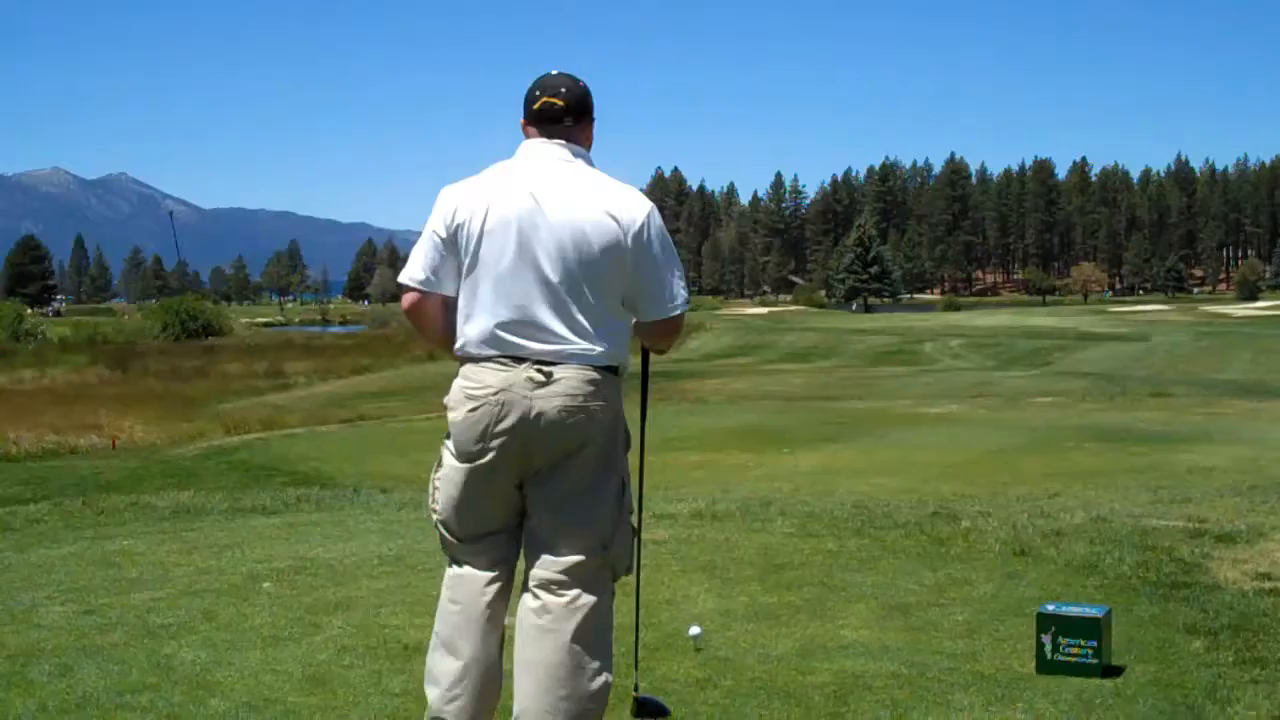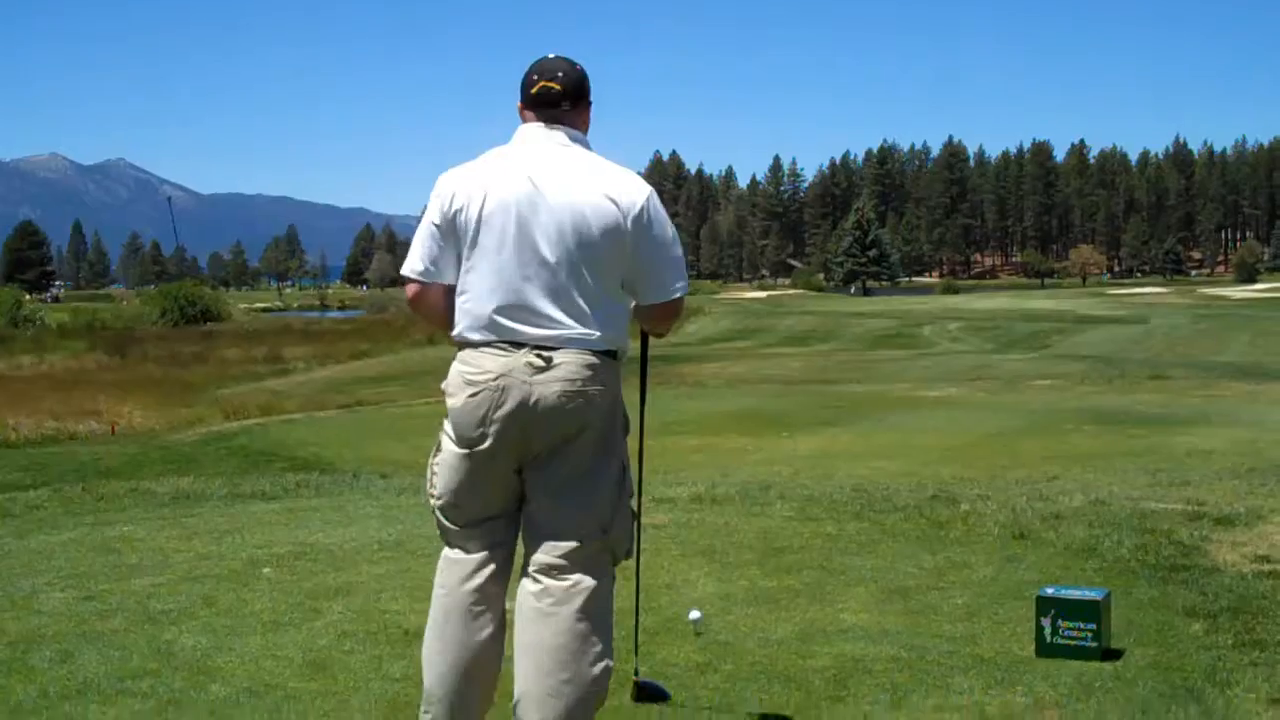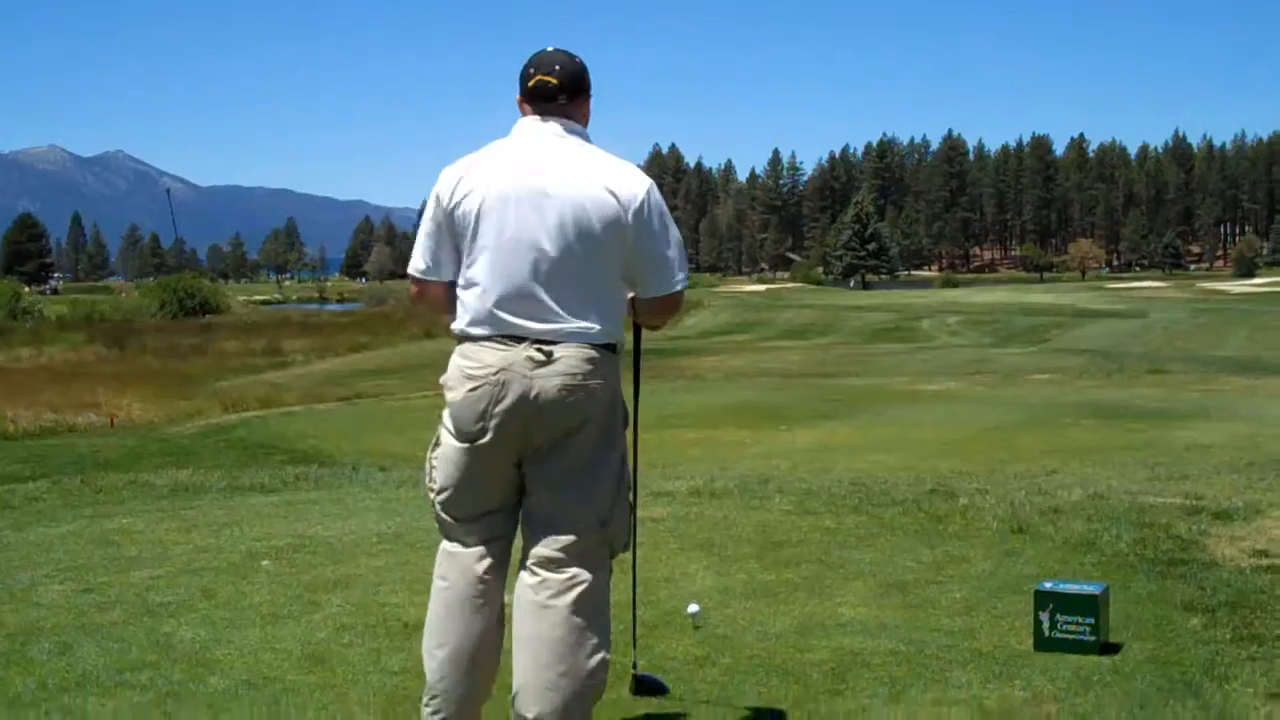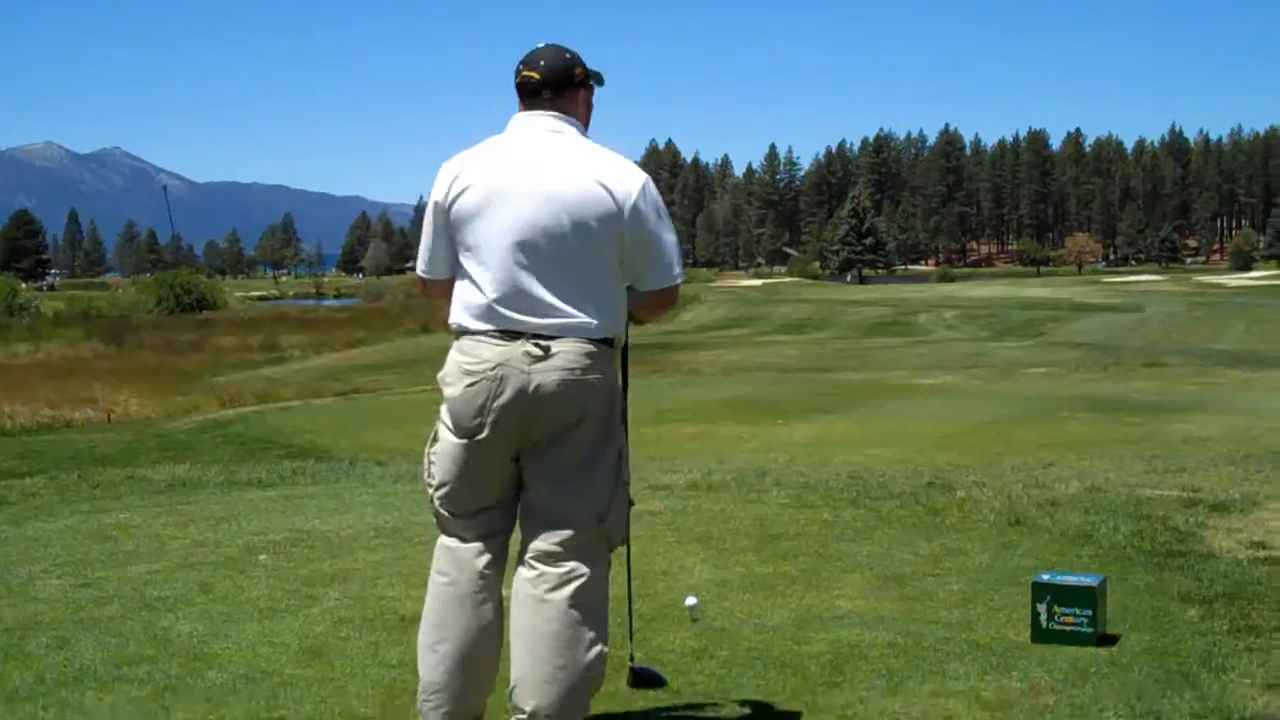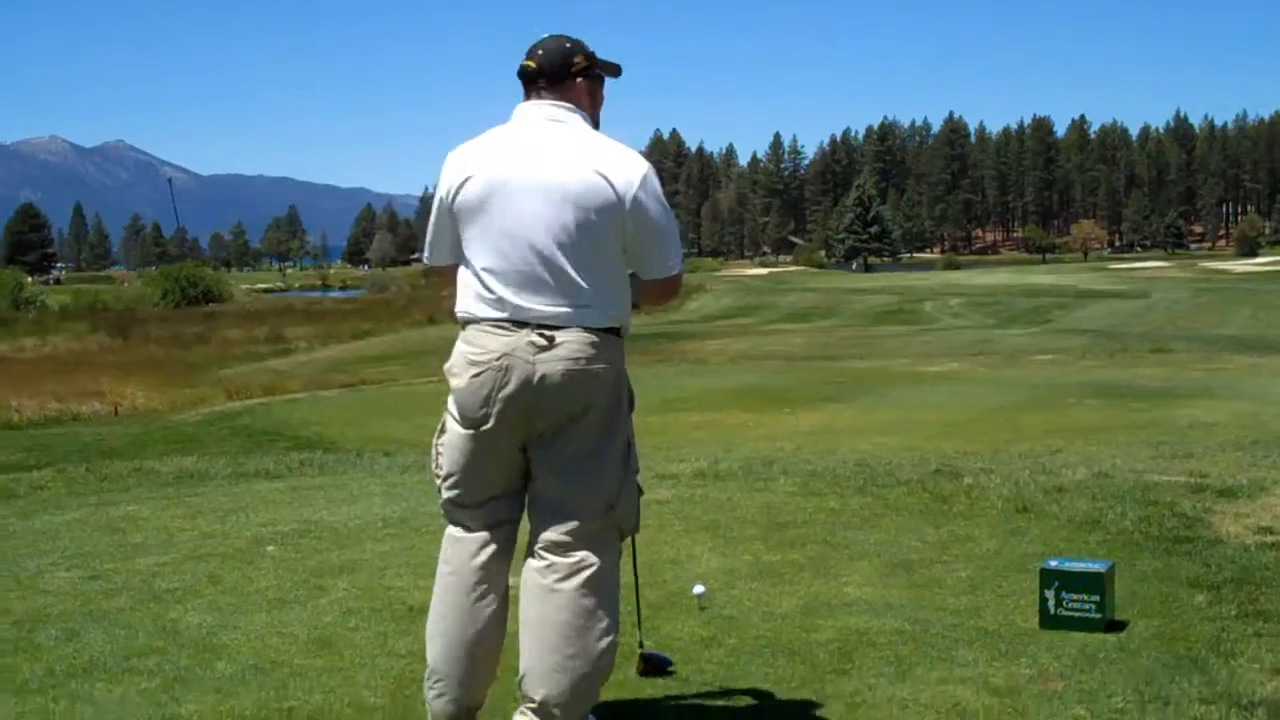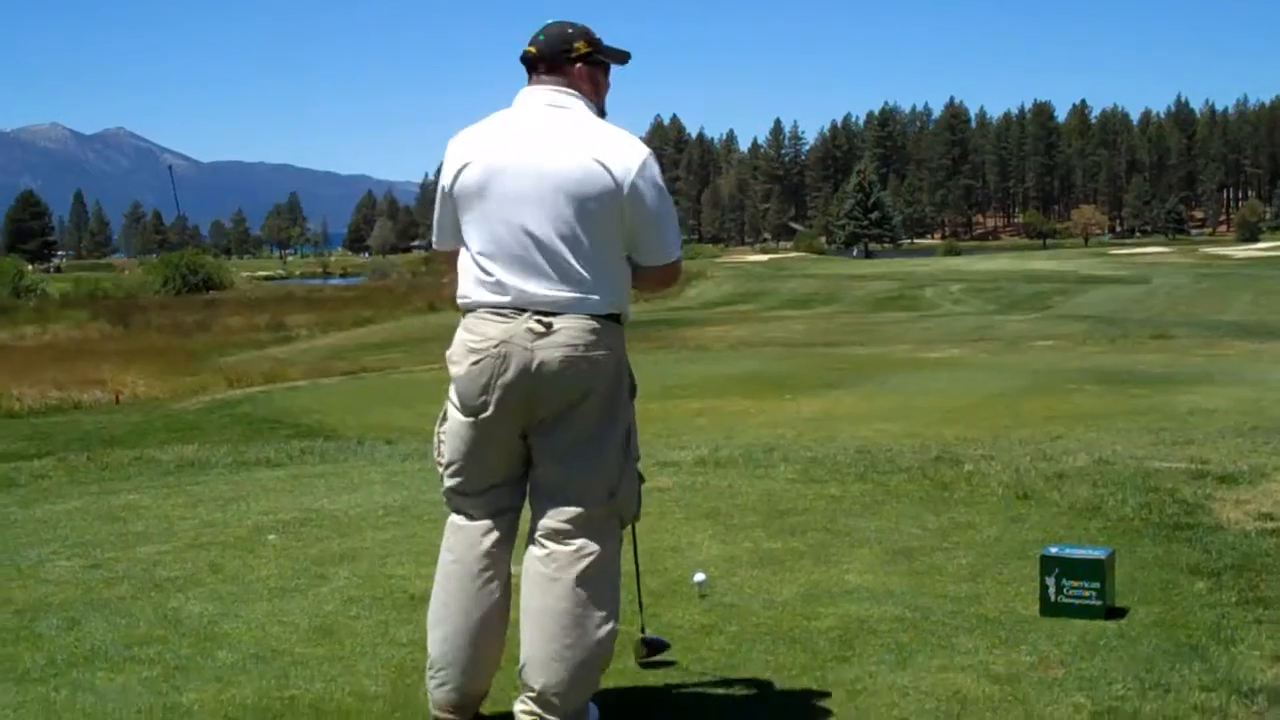
dt=0.1s
person 1, frame 1
left shoulder: (464, 197)
right shoulder: (629, 207)
left elbow: (420, 305)
right elbow: (664, 330)
left hip: (486, 394)
right hip: (580, 400)
left knee: (473, 570)
right knee: (569, 582)
person 1, frame 2
left shoulder: (463, 181)
right shoulder: (627, 189)
left elbow: (423, 295)
right elbow: (664, 311)
left hip: (483, 379)
right hip: (580, 384)
left knee: (470, 555)
right knee: (568, 568)
person 1, frame 3
left shoulder: (462, 175)
right shoulder: (626, 183)
left elbow: (427, 290)
right elbow: (665, 303)
left hip: (482, 371)
right hip: (577, 377)
left knee: (468, 551)
right knee: (566, 561)
person 1, frame 4
left shoulder: (460, 170)
right shoulder: (622, 178)
left elbow: (435, 284)
right elbow: (661, 296)
left hip: (480, 366)
right hip: (575, 372)
left knee: (466, 547)
right knee: (564, 555)
person 1, frame 5
left shoulder: (465, 161)
right shoulder: (623, 167)
left elbow: (444, 268)
right elbow: (664, 286)
left hip: (486, 355)
right hip: (580, 361)
left knee: (473, 532)
right knee: (574, 543)
person 1, frame 6
left shoulder: (467, 145)
right shoulder: (622, 153)
right elbow: (662, 271)
left hip: (486, 342)
right hip: (580, 348)
left knee: (475, 520)
right knee: (574, 531)
